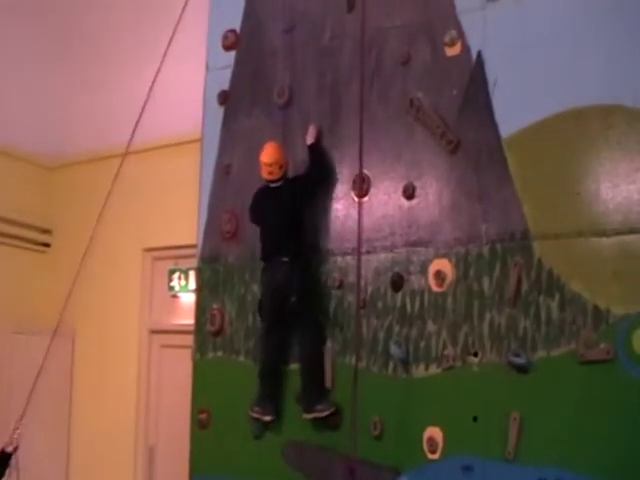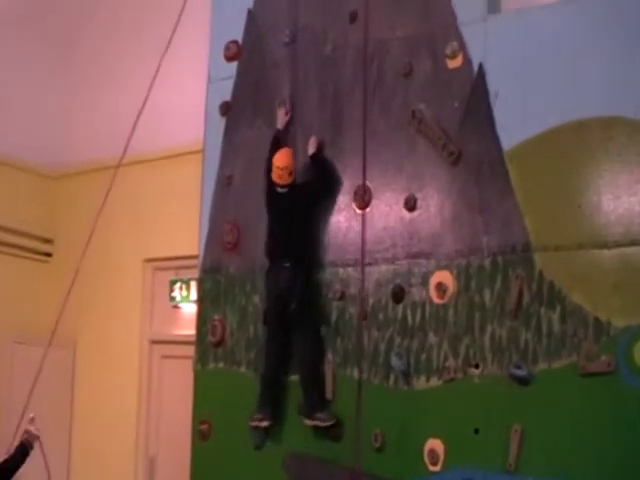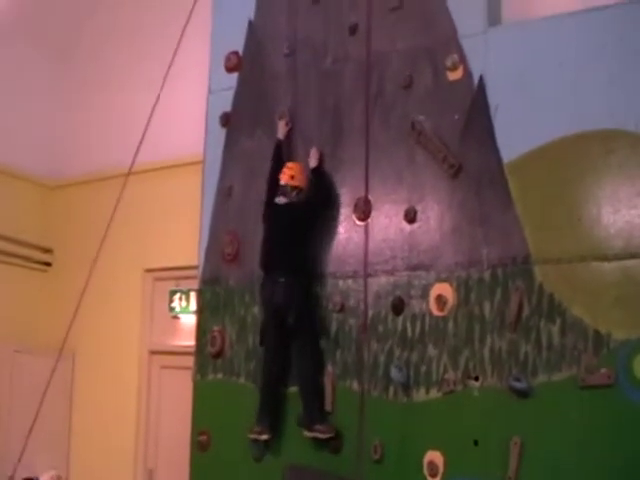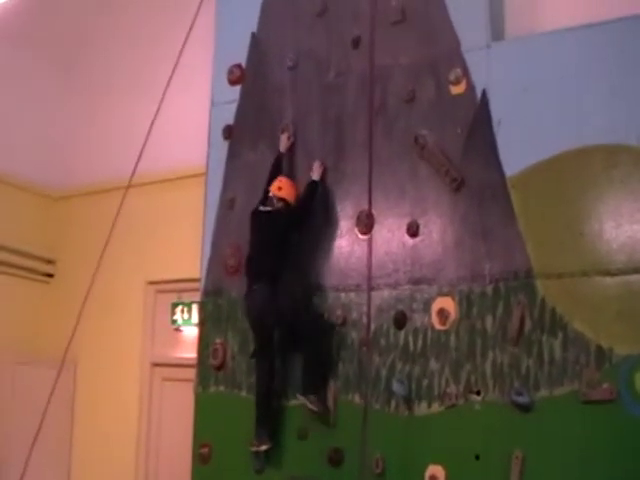
dt=0.4s
person 1, frame 1
left shoulder: (259, 197)
right shoulder: (296, 189)
right elbow: (322, 173)
right wrist: (312, 143)
left hip: (270, 271)
right hip: (294, 269)
left knee: (272, 337)
right knee: (309, 334)
left ankle: (266, 402)
right ankle: (313, 400)
person 1, frame 2
left shoulder: (272, 196)
right shoulder: (303, 196)
left elbow: (270, 160)
right elbow: (328, 181)
left wrist: (280, 129)
right wrist: (314, 153)
left hip: (275, 274)
right hip: (298, 274)
left knee: (275, 342)
right knee: (307, 340)
left ankle: (265, 409)
right ankle: (313, 408)
person 1, frame 3
left shoulder: (270, 208)
right shoulder: (303, 212)
left elbow: (272, 175)
right elbow: (322, 196)
left wrist: (280, 139)
right wrist: (315, 166)
left hip: (270, 287)
right hip: (295, 287)
left knee: (273, 355)
right knee: (306, 353)
left ankle: (264, 422)
right ankle: (314, 419)
person 1, frame 4
left shoulder: (257, 215)
right shoulder: (281, 219)
left elbow: (271, 183)
right elbow: (304, 207)
left wrist: (281, 153)
right wrist: (315, 179)
left hip: (253, 296)
right hip: (272, 294)
left knee: (265, 364)
left ankle: (262, 433)
